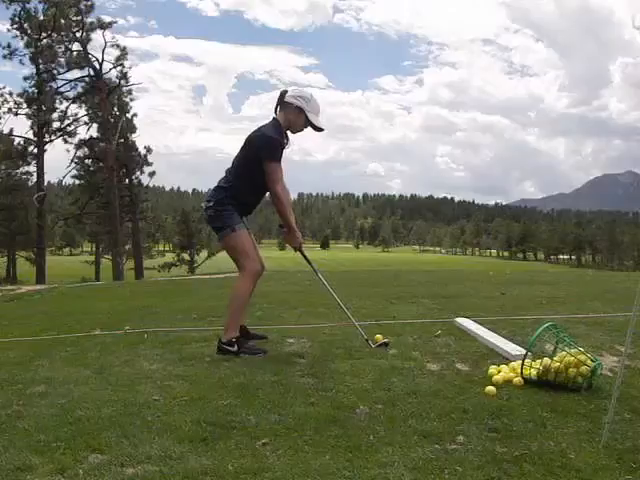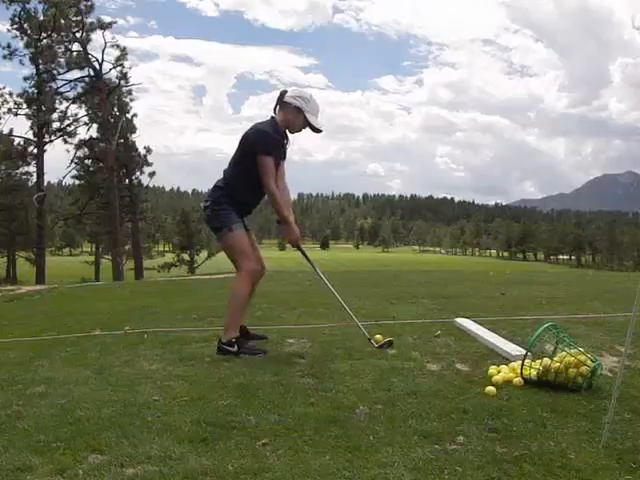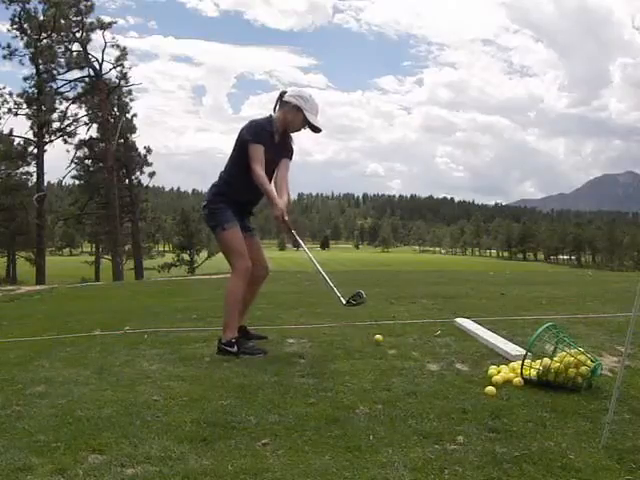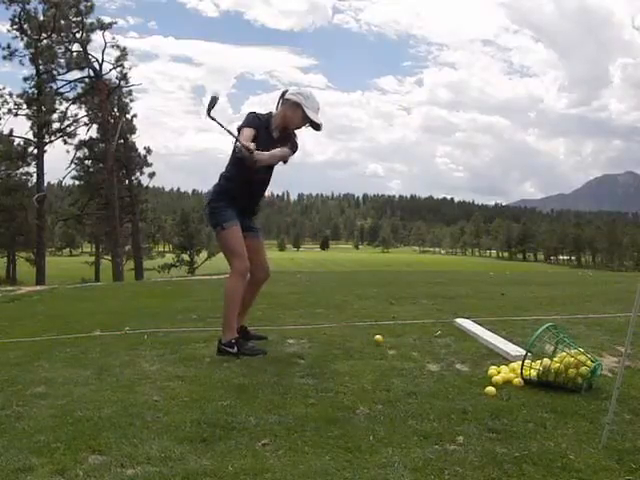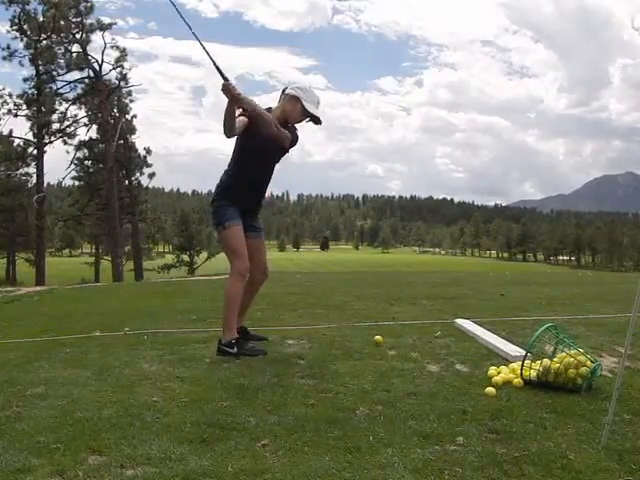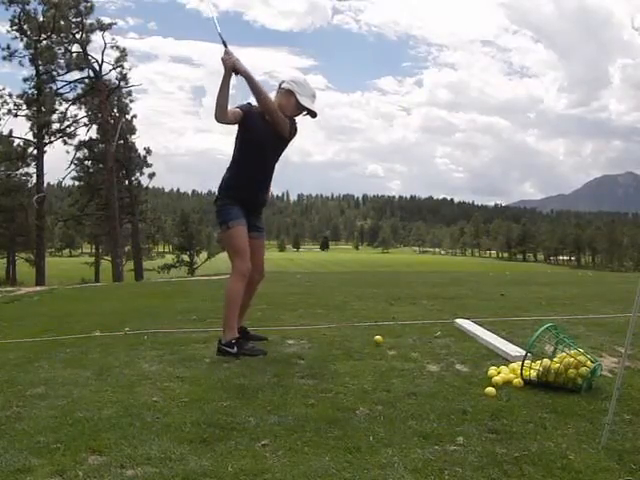
dt=0.4s
person 1, frame 1
left shoulder: (275, 137)
right shoulder: (269, 138)
left elbow: (281, 187)
right elbow: (275, 190)
left wrist: (293, 225)
right wrist: (291, 229)
left hip: (231, 209)
right hip: (223, 207)
left knee: (256, 268)
right knee: (250, 268)
left ankle: (237, 327)
right ankle: (228, 340)
person 1, frame 2
left shoulder: (279, 140)
right shoulder: (264, 133)
left elbow: (281, 185)
right elbow: (269, 185)
left wrist: (291, 222)
right wrist: (287, 223)
left hip: (234, 210)
right hip: (222, 206)
left knee: (257, 269)
right knee: (248, 268)
left ankle: (237, 328)
right ankle: (228, 340)
person 1, frame 3
left shoulder: (286, 144)
right shoulder: (257, 128)
left elbow: (281, 179)
right elbow: (257, 170)
left wrist: (283, 204)
right wrist: (274, 202)
left hip: (240, 210)
right hip: (221, 204)
left knee: (260, 270)
right knee: (243, 267)
left ankle: (237, 327)
right ankle: (228, 340)
person 1, frame 4
left shoulder: (290, 142)
right shoulder: (255, 120)
left elbow: (275, 156)
right elbow: (242, 143)
left wrist: (260, 157)
right wrist: (246, 149)
left hip: (247, 210)
right hip: (224, 202)
left knee: (261, 271)
right knee: (241, 267)
left ankle: (237, 327)
right ankle: (228, 340)
person 1, frame 5
left shoulder: (290, 136)
right shoulder: (249, 115)
left elbow: (272, 130)
right elbow: (230, 131)
left wrist: (248, 104)
right wrist: (233, 102)
left hip: (250, 209)
right hip: (227, 202)
left knee: (260, 272)
right knee: (241, 268)
left ankle: (237, 327)
right ankle: (228, 340)
person 1, frame 6
left shoulder: (289, 129)
right shoulder: (249, 112)
left elbow: (271, 112)
right elbow: (221, 116)
left wrist: (246, 73)
right wrist: (227, 75)
left hip: (254, 207)
right hip: (231, 202)
left knee: (256, 272)
right knee: (242, 268)
left ankle: (237, 327)
right ankle: (228, 340)
